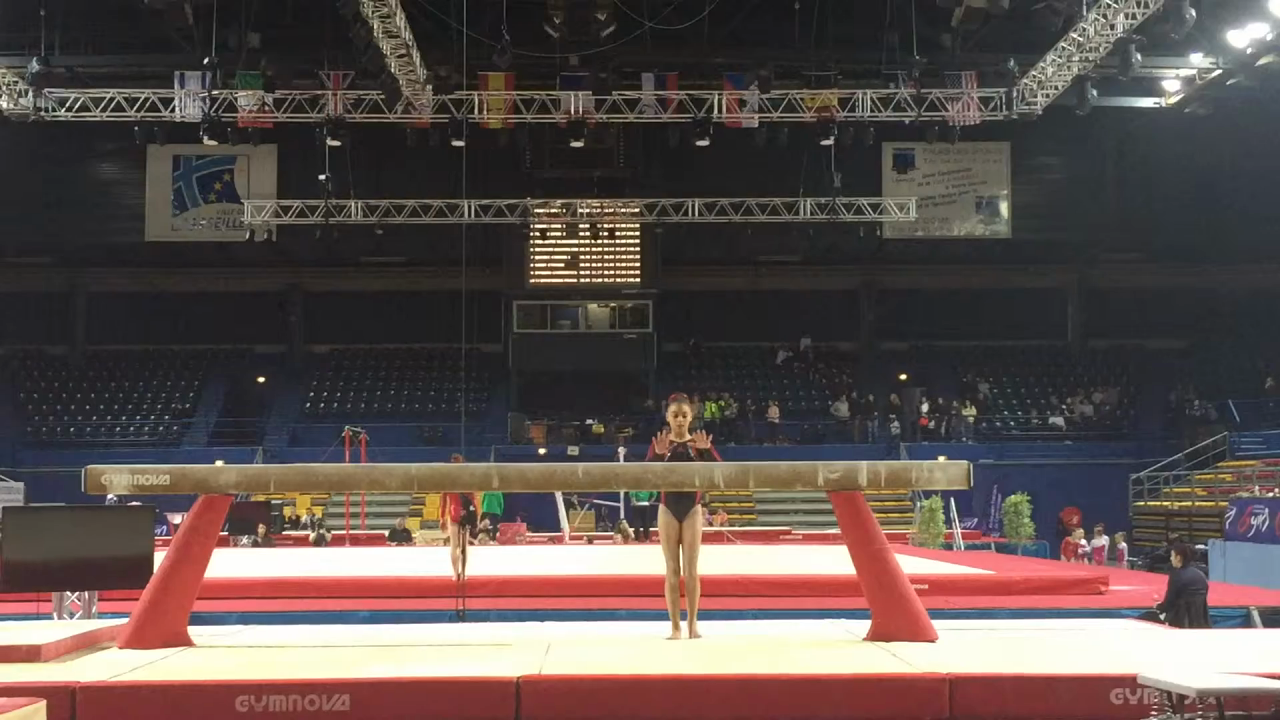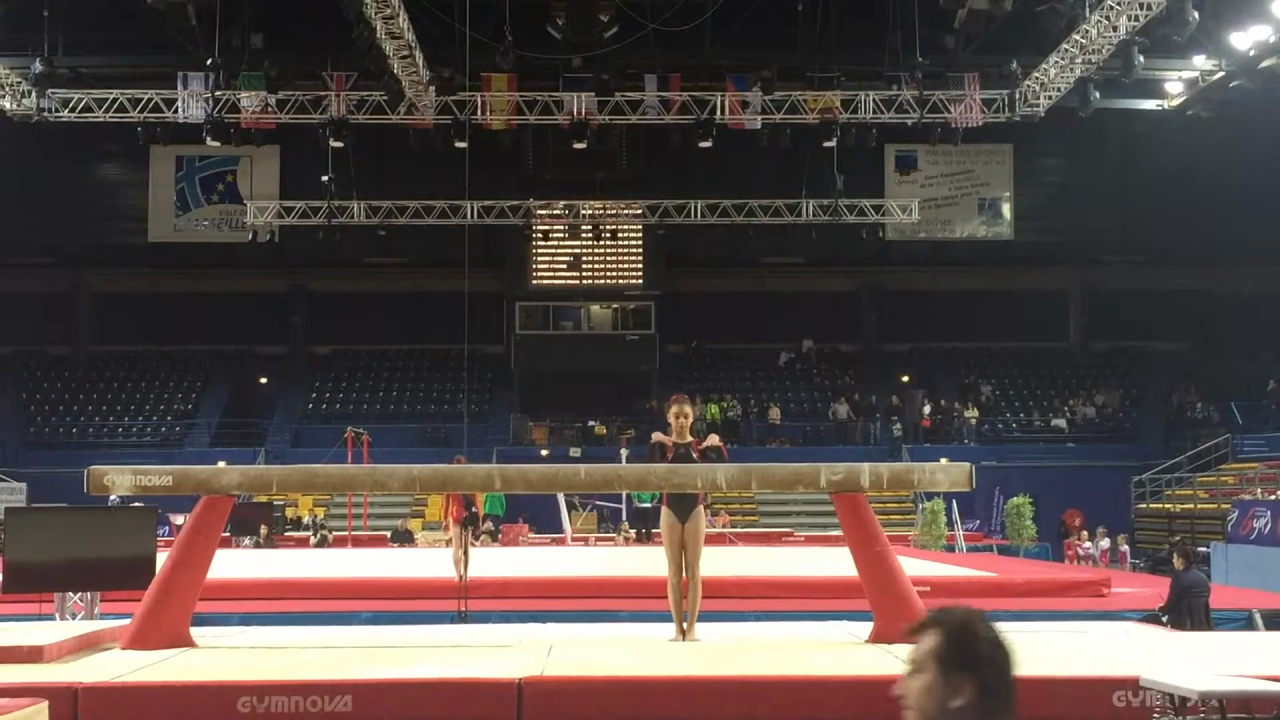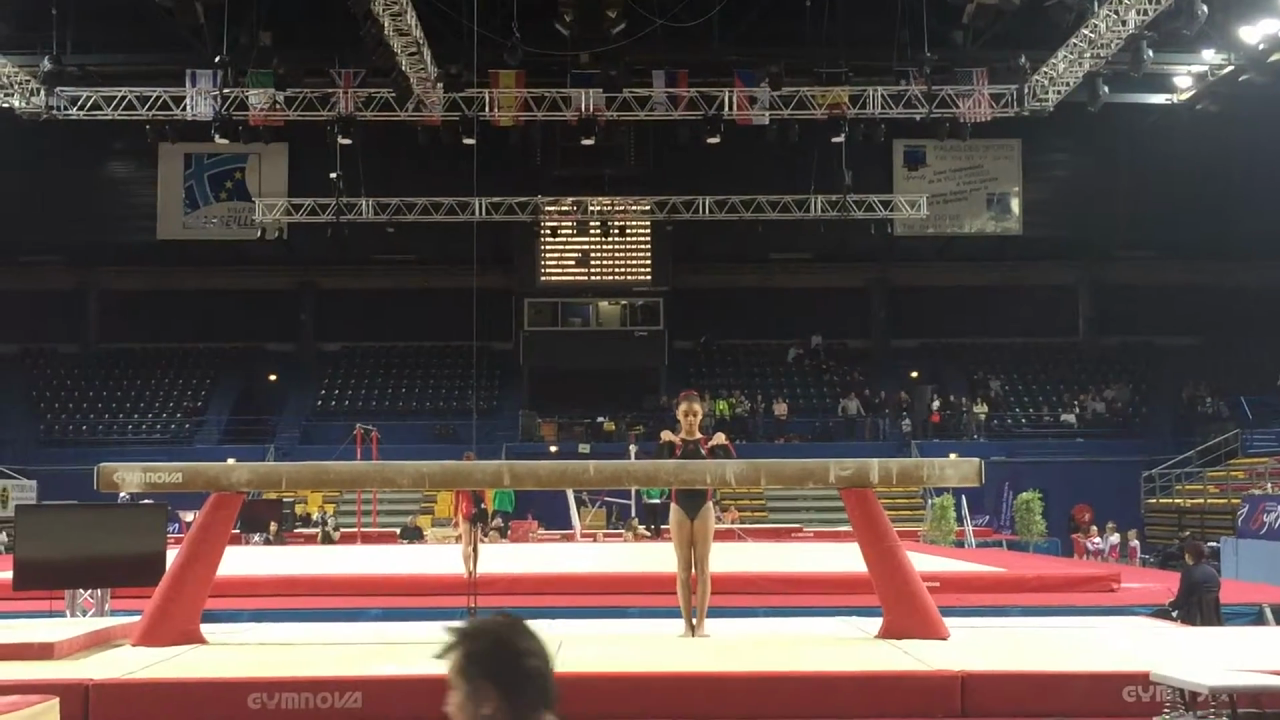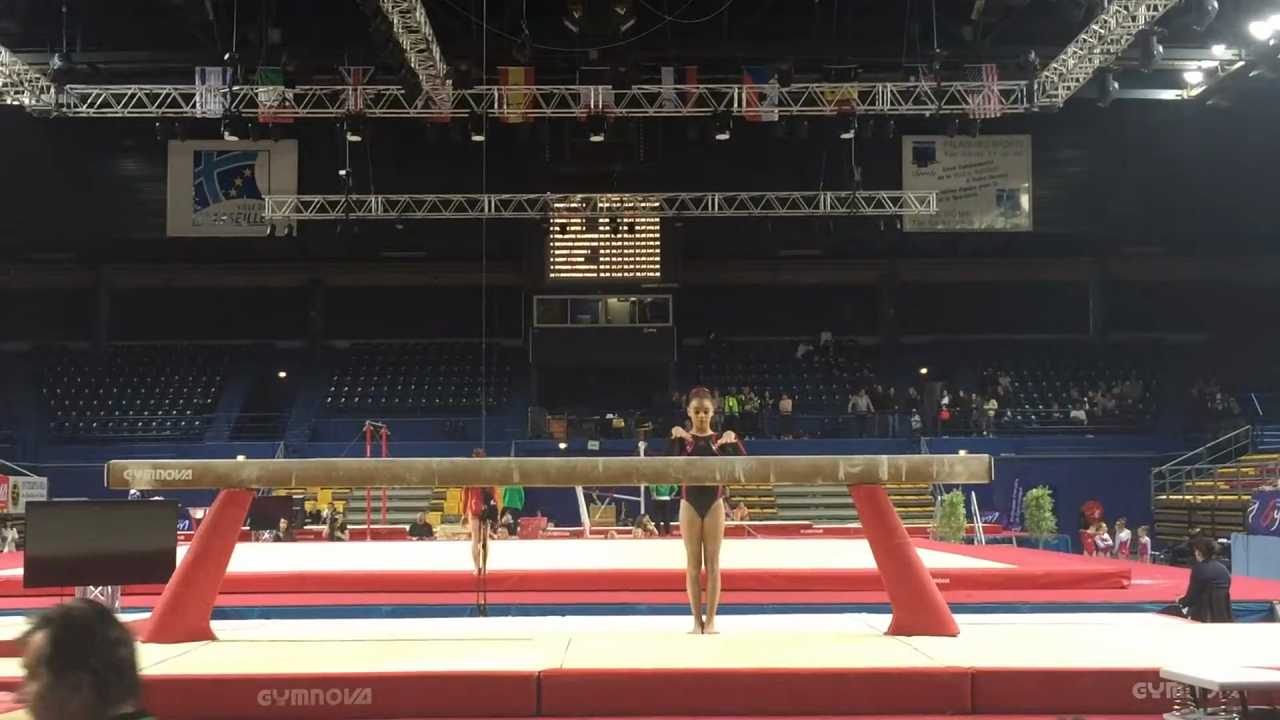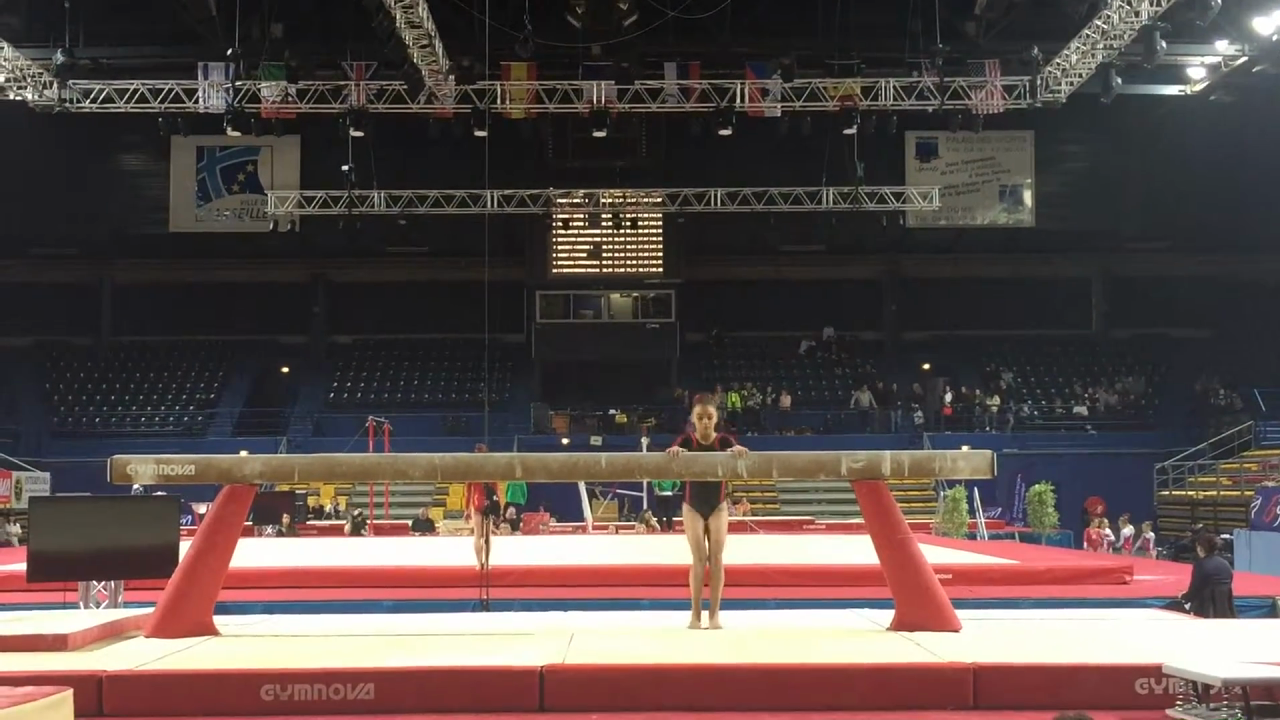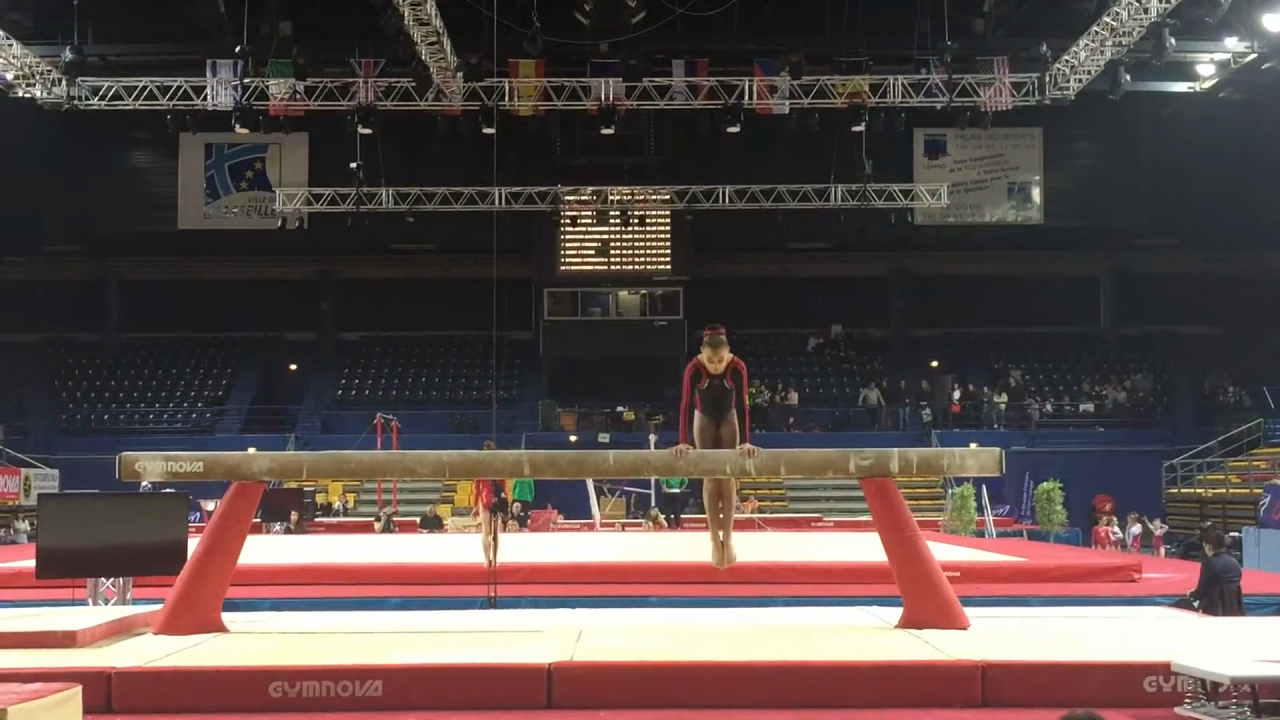
dt=0.7s
person 1, frame 1
left shoulder: (699, 444)
right shoulder: (660, 444)
left wrist: (706, 450)
right wrist: (657, 455)
left hip: (692, 510)
right hip: (668, 510)
left knee: (691, 569)
right knee: (672, 569)
left ankle: (692, 623)
right ankle: (675, 626)
person 1, frame 2
left shoulder: (700, 446)
right shoulder: (663, 445)
left wrist: (717, 444)
right wrist: (654, 443)
left hip: (694, 511)
right hip: (670, 511)
left knee: (693, 570)
right knee: (674, 571)
left ankle: (691, 628)
right ankle: (678, 628)
person 1, frame 3
left shoulder: (710, 443)
right shoulder: (672, 442)
left wrist: (724, 443)
right wrist: (663, 442)
left hip: (704, 507)
right hip: (679, 508)
left knee: (702, 567)
right knee: (684, 568)
left ankle: (700, 623)
right ankle: (687, 624)
person 1, frame 4
left shoulder: (721, 440)
right shoulder: (682, 438)
left wrist: (734, 441)
right wrist: (675, 438)
left hip: (714, 504)
right hip: (690, 504)
left knee: (712, 564)
right knee: (693, 564)
left ankle: (710, 621)
right ankle: (697, 621)
person 1, frame 5
left shoulder: (724, 441)
right shoulder: (687, 441)
left elbow: (737, 457)
right elbow: (674, 454)
left wrist: (738, 449)
right wrist: (674, 450)
left hip: (717, 508)
right hip: (693, 508)
left knee: (716, 558)
right knee: (699, 558)
left ankle: (714, 614)
right ankle: (696, 613)
person 1, frame 6
left shoulder: (738, 367)
right shoulder: (694, 368)
left elbow: (742, 405)
right elbow: (686, 405)
left wrist: (745, 441)
right wrist: (684, 441)
left hip: (728, 417)
right hip: (704, 417)
left knee: (728, 474)
right knee: (710, 475)
left ankle: (728, 538)
right ankle: (715, 539)
